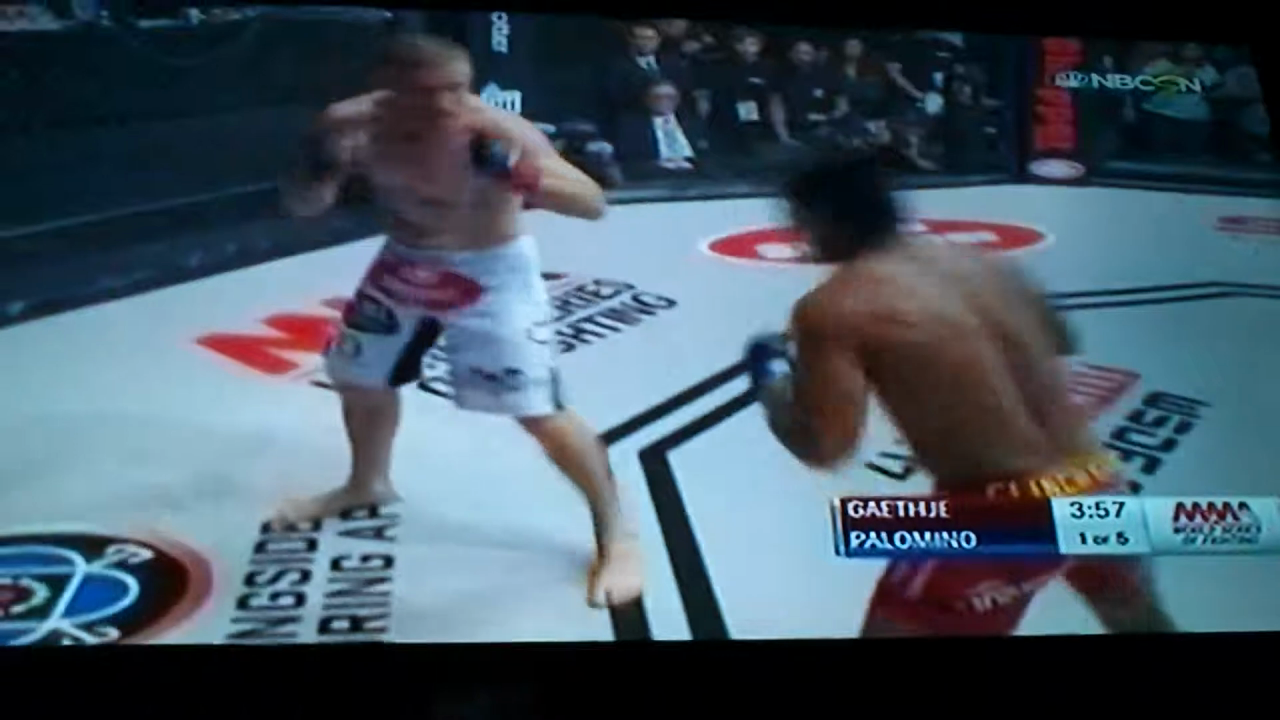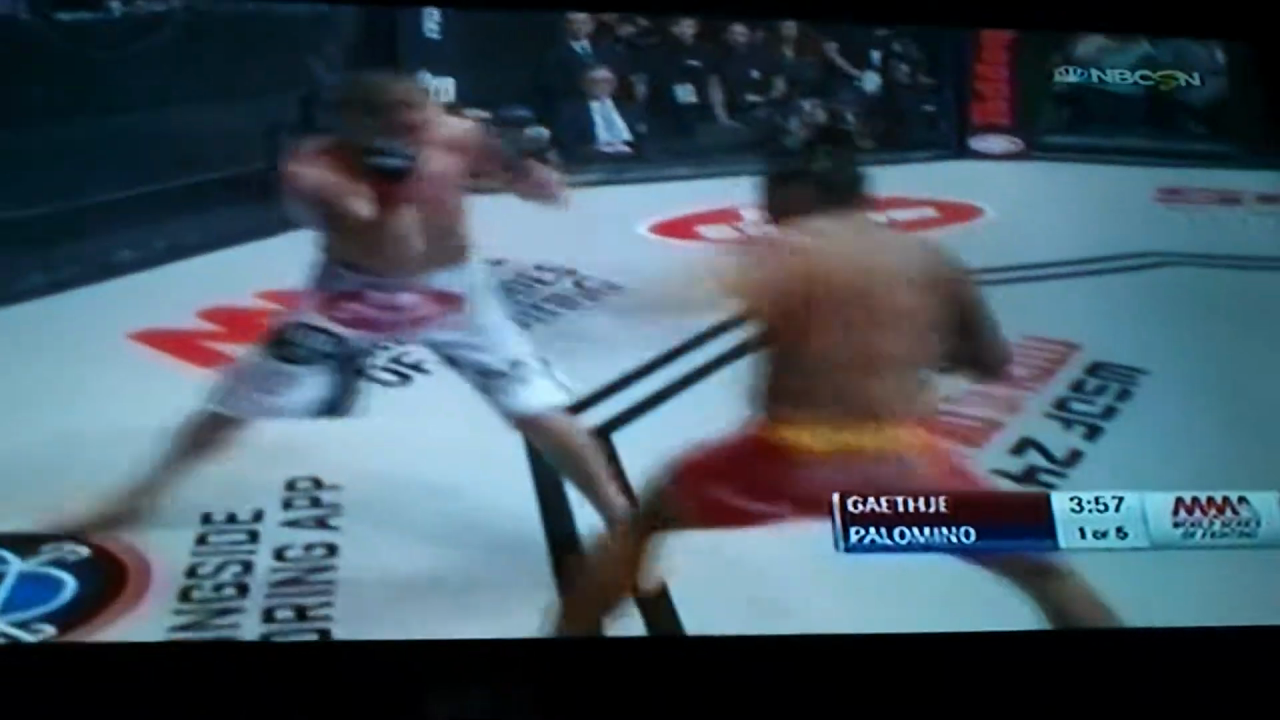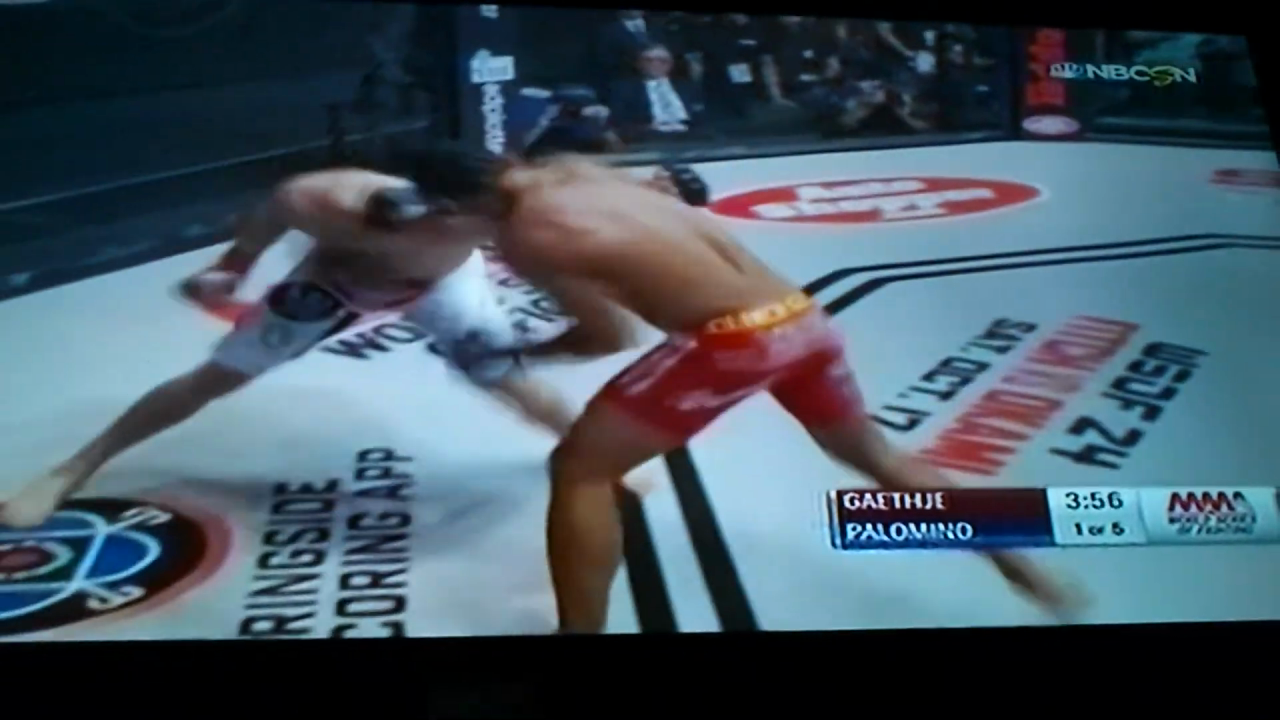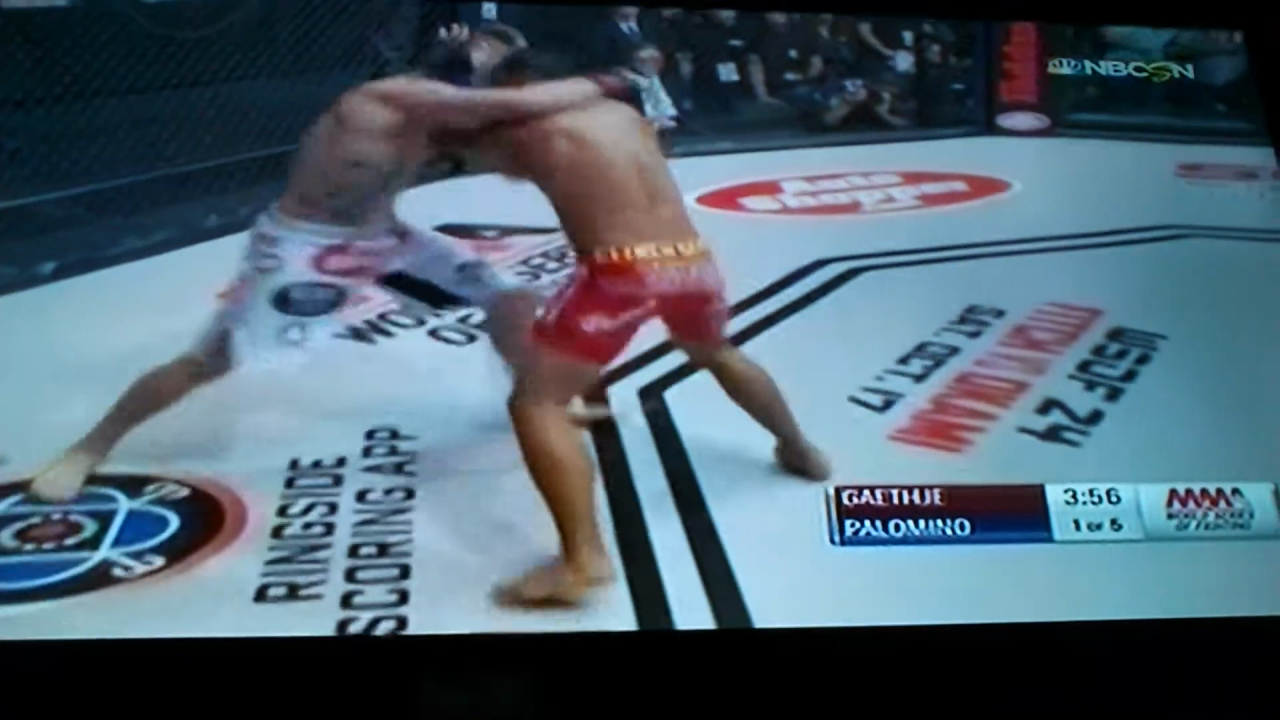
dt=0.4s
person 1, frame 1
left shoulder: (500, 131)
right shoulder: (349, 121)
left elbow: (593, 203)
right elbow: (308, 202)
left wrist: (526, 180)
right wrist: (317, 174)
left hip: (490, 271)
right hip: (403, 264)
left knee: (538, 413)
right knee: (361, 382)
left ankle: (616, 534)
right ankle: (367, 485)
person 1, frame 2
left shoulder: (457, 138)
right shoulder: (312, 173)
left elbow: (551, 195)
right elbow: (395, 248)
left wrist: (522, 160)
right wrist: (396, 190)
left hip: (451, 293)
right hip: (351, 294)
left knee: (541, 414)
right knee: (234, 406)
left ankle: (621, 522)
right ankle: (154, 487)
person 1, frame 3
left shoulder: (482, 207)
right shoulder: (318, 200)
right elbow: (272, 211)
right wrist: (229, 270)
left hip: (442, 278)
right hip: (342, 271)
left knee: (511, 384)
right knee: (218, 376)
right ankle: (76, 468)
person 1, frame 4
left shoulder: (430, 114)
right shoulder: (399, 99)
right elbow: (519, 104)
right wrist: (592, 85)
left hip: (379, 233)
right hip: (305, 245)
left knee: (505, 301)
right knee: (209, 361)
right ankle: (88, 449)
person 2, frame 1
left shoulder: (831, 310)
right shoulder: (988, 268)
left elbow: (824, 448)
right elbow: (1062, 342)
left wrist: (771, 384)
right hip: (1097, 490)
right knee: (1135, 616)
person 2, frame 2
left shoulder: (779, 253)
right shoulder: (933, 261)
right elbow: (994, 362)
left hip: (793, 463)
right hip: (906, 461)
left knee: (642, 519)
right knee: (1039, 570)
person 2, frame 3
left shoulder: (529, 239)
right shoulder: (567, 170)
left hip: (729, 344)
right hip: (801, 320)
left knee: (579, 471)
right knee: (866, 450)
right ankle: (1015, 562)
person 2, frame 4
left shoulder: (530, 129)
right shoulder: (624, 114)
left hip: (623, 274)
right hip: (693, 261)
left knee: (535, 403)
right knee: (715, 353)
left ankle: (584, 560)
right ankle: (800, 451)
